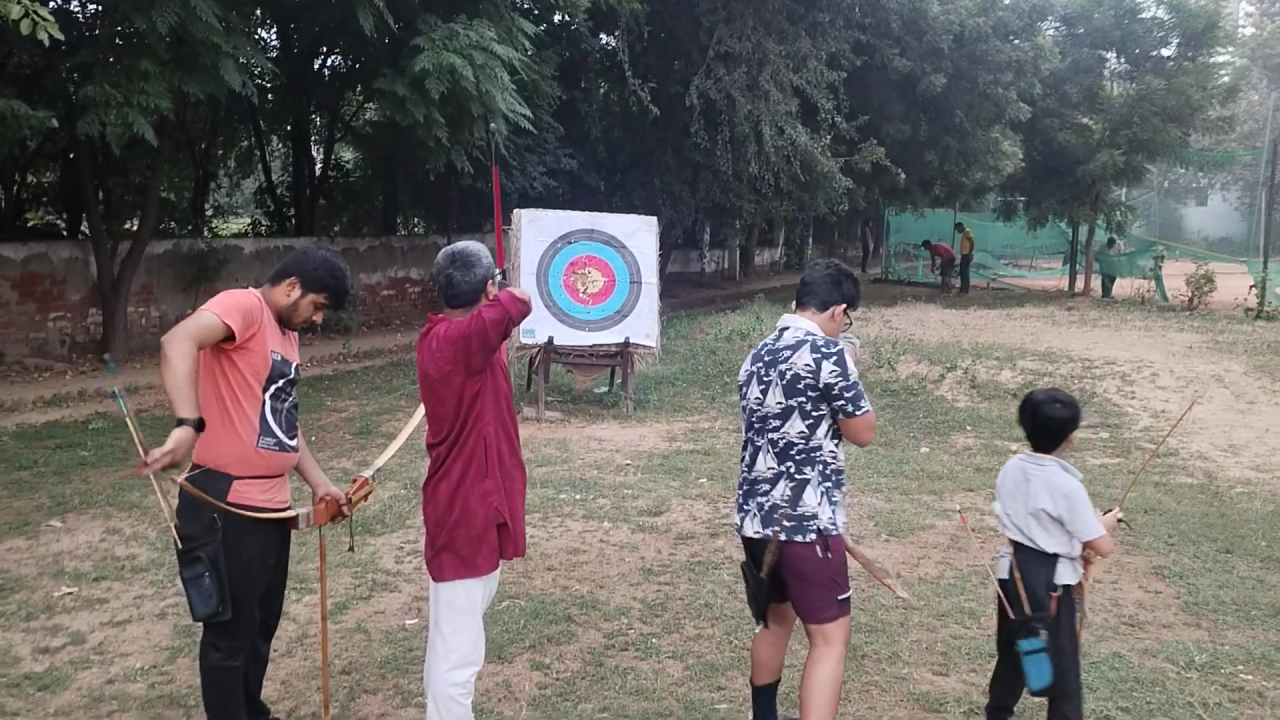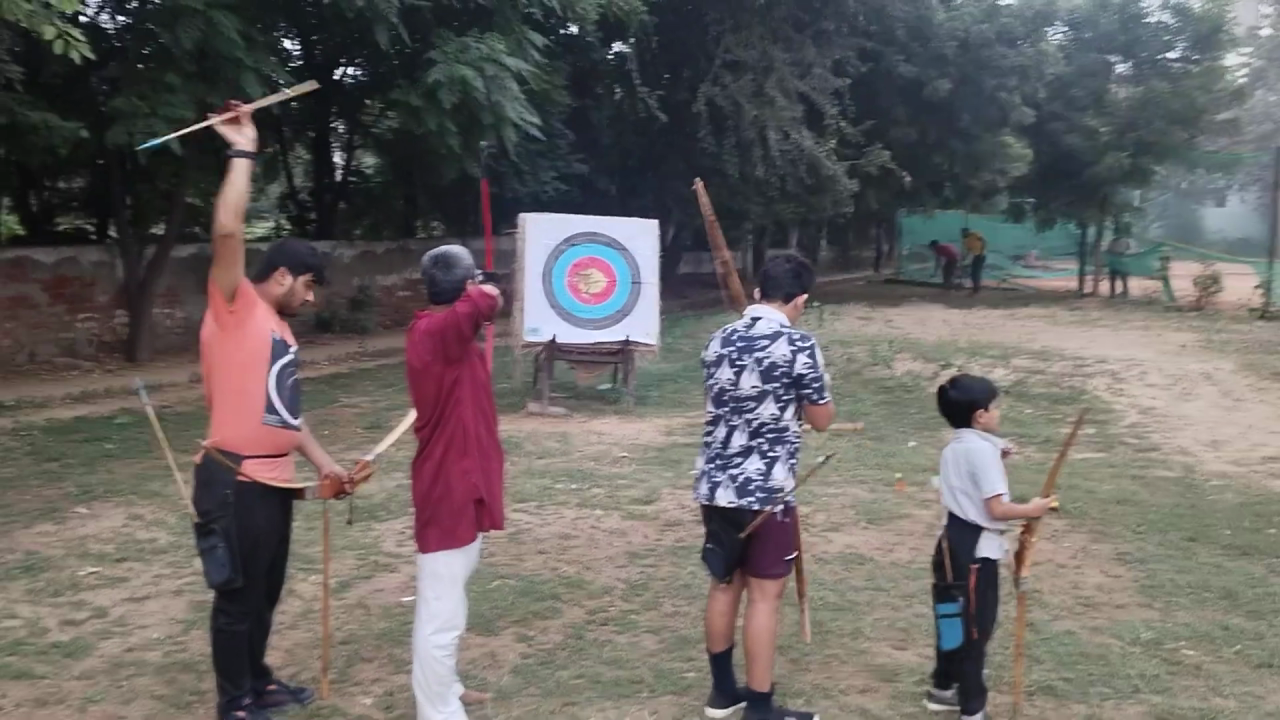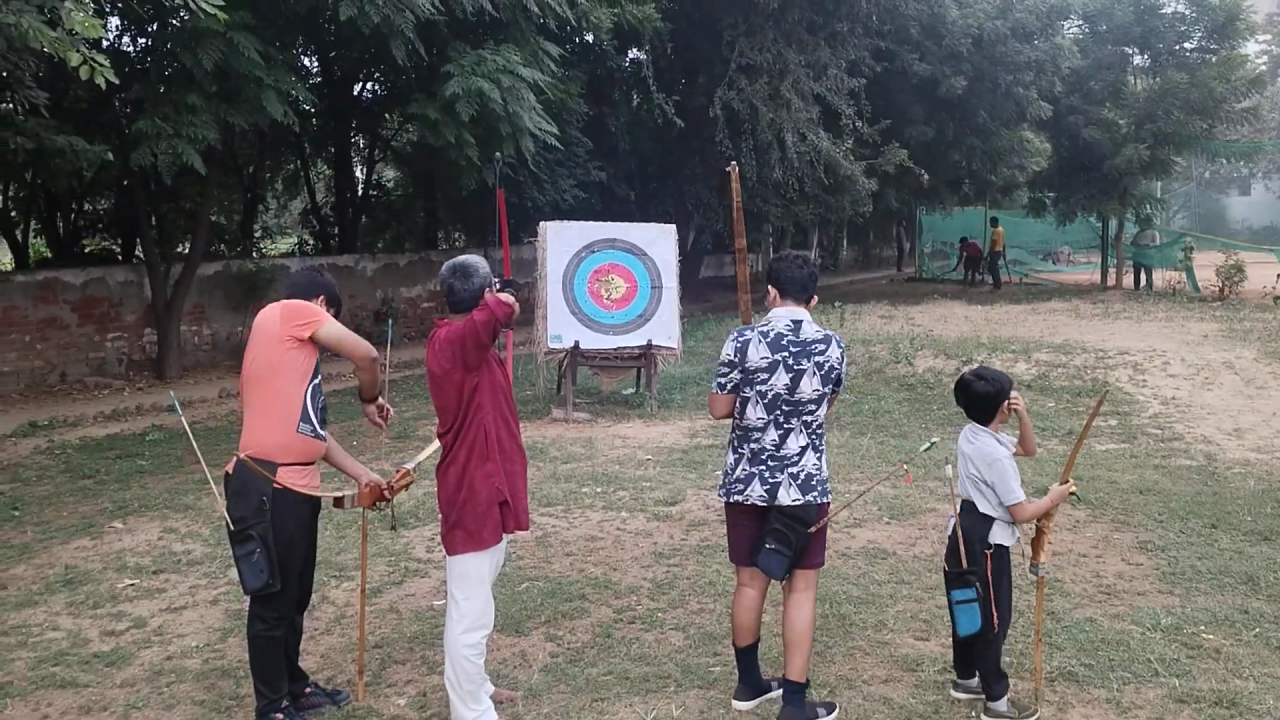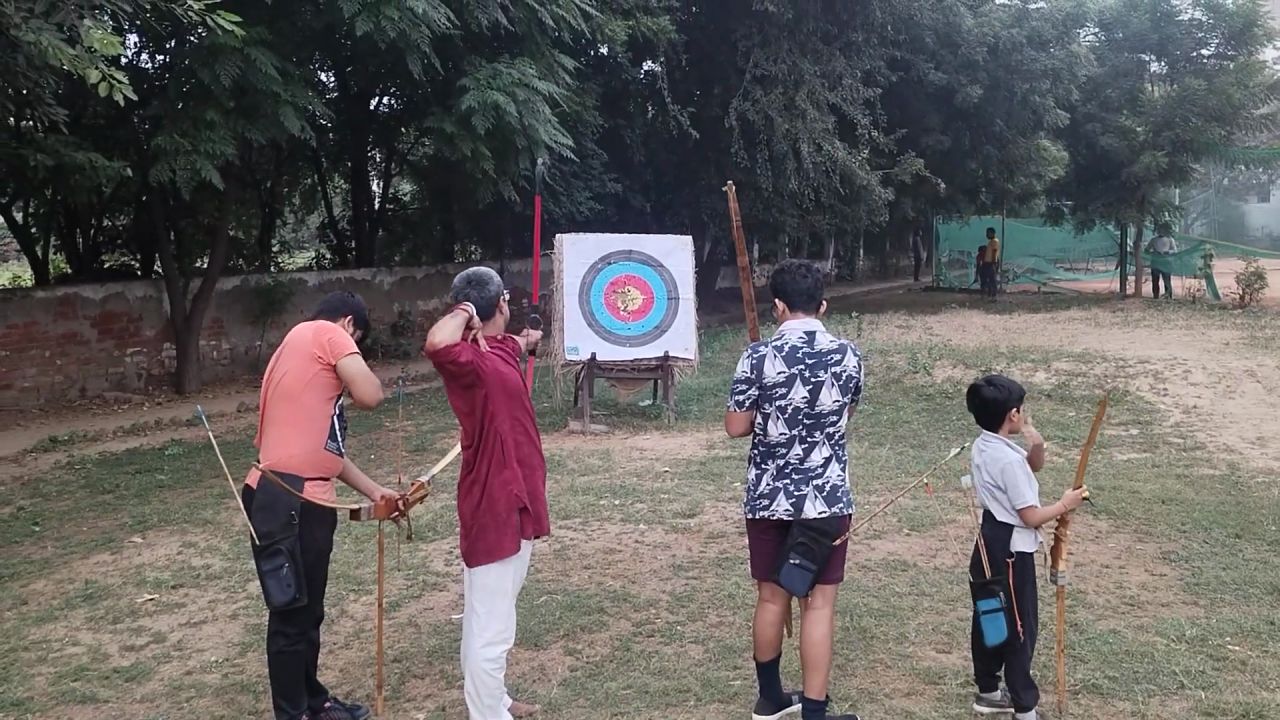
dt=1s
person 1, frame 1
left shoulder: (286, 332)
right shoulder: (243, 308)
right elbow: (179, 343)
left wrist: (318, 482)
right wrist: (188, 424)
left hip: (271, 504)
right hip: (228, 506)
left knee: (263, 622)
right knee: (230, 629)
person 1, frame 2
left shoulder: (278, 329)
right shoulder: (234, 309)
right elbow: (226, 232)
left wrist: (323, 461)
right wrist: (243, 154)
left hip: (274, 482)
right hip: (236, 484)
left knee: (265, 591)
right knee: (238, 595)
person 1, frame 3
left shoulder: (290, 341)
right shoulder: (285, 313)
left elbow: (311, 427)
right elbow: (365, 356)
left wrist: (361, 474)
right wrist: (371, 400)
left hip: (294, 488)
right hip: (267, 488)
left knee: (294, 596)
right knee: (272, 601)
person 1, frame 4
left shoulder: (301, 348)
right shoulder: (327, 333)
right elbow: (370, 394)
left wrist: (373, 490)
right wrist: (367, 376)
left hip: (301, 500)
right hip: (287, 500)
left knee: (307, 610)
right knee: (292, 613)
person 2, frame 1
left shoulder: (441, 336)
right shoulder: (460, 339)
right elbow: (516, 303)
right wrist: (506, 299)
left hip: (465, 503)
right hip: (468, 510)
left knee: (455, 634)
right knee: (458, 645)
person 2, frame 2
left shoulder: (433, 330)
right shoulder: (440, 332)
right elbow: (484, 302)
right wrist: (484, 296)
left hip: (453, 482)
right hip: (451, 488)
left knee: (440, 601)
right knee: (441, 609)
person 2, frame 3
left shoulder: (457, 339)
right shoulder: (457, 340)
right elbow: (503, 308)
right wrist: (500, 303)
left hip: (481, 485)
right hip: (474, 491)
left knee: (472, 602)
right knee: (471, 610)
person 2, frame 4
left shoulder: (496, 347)
right shoulder: (469, 357)
right elbow: (436, 344)
left wrist: (527, 341)
right wrist: (462, 314)
left hip: (506, 500)
right hip: (496, 505)
left knee: (487, 616)
right knee: (492, 624)
person 3, frame 1
left shoulder: (758, 355)
right shoulder: (826, 353)
right elbow: (862, 432)
right wrist: (847, 376)
left hip: (757, 514)
right hip: (806, 518)
left knee: (776, 618)
right knee: (830, 637)
person 3, frame 2
left shoulder: (719, 340)
right shoulder: (799, 346)
right elbow: (821, 419)
right wrist: (817, 389)
left hip: (715, 483)
right hip: (764, 490)
left knee: (724, 584)
right knee: (764, 595)
person 3, frame 3
left shoulder: (744, 340)
right shoulder: (831, 346)
left elbow: (719, 408)
left hip: (746, 482)
right hip: (803, 485)
left knee: (750, 581)
right knee: (802, 587)
person 3, frame 4
left shoulder: (759, 357)
right shoulder: (848, 355)
left elbow: (736, 426)
left hip: (768, 497)
right hip: (826, 498)
left knee: (771, 596)
right knee: (819, 602)
person 4, frame 1
left shoulder: (1011, 468)
right shoulder: (1065, 484)
right elbow: (1102, 548)
right wrist: (1106, 524)
left hip: (1011, 571)
right hip: (1048, 582)
left knee: (1012, 649)
right knee: (1061, 664)
person 4, frame 2
left shoulder: (954, 448)
right shoulder: (983, 448)
right elbow: (996, 508)
right wrist: (1032, 509)
left hip: (952, 542)
right hip: (975, 550)
left knee: (954, 622)
right knee: (975, 630)
left ankle: (941, 689)
person 4, frame 3
left shoulder: (971, 435)
right shoulder: (996, 455)
left elbow: (1028, 449)
right elbow: (1021, 513)
left wrist: (1023, 416)
right wrist: (1052, 499)
left hip: (966, 533)
right hip: (986, 542)
right knee: (992, 619)
left ankle: (965, 679)
person 4, frame 4
left shoulder: (982, 446)
right shoulder: (1009, 459)
left elbow: (1035, 465)
right elbow: (1031, 516)
left wrist: (1036, 448)
right wrist: (1065, 504)
left hip: (989, 541)
right hip: (1011, 549)
right knee: (1020, 629)
left ankle: (988, 692)
